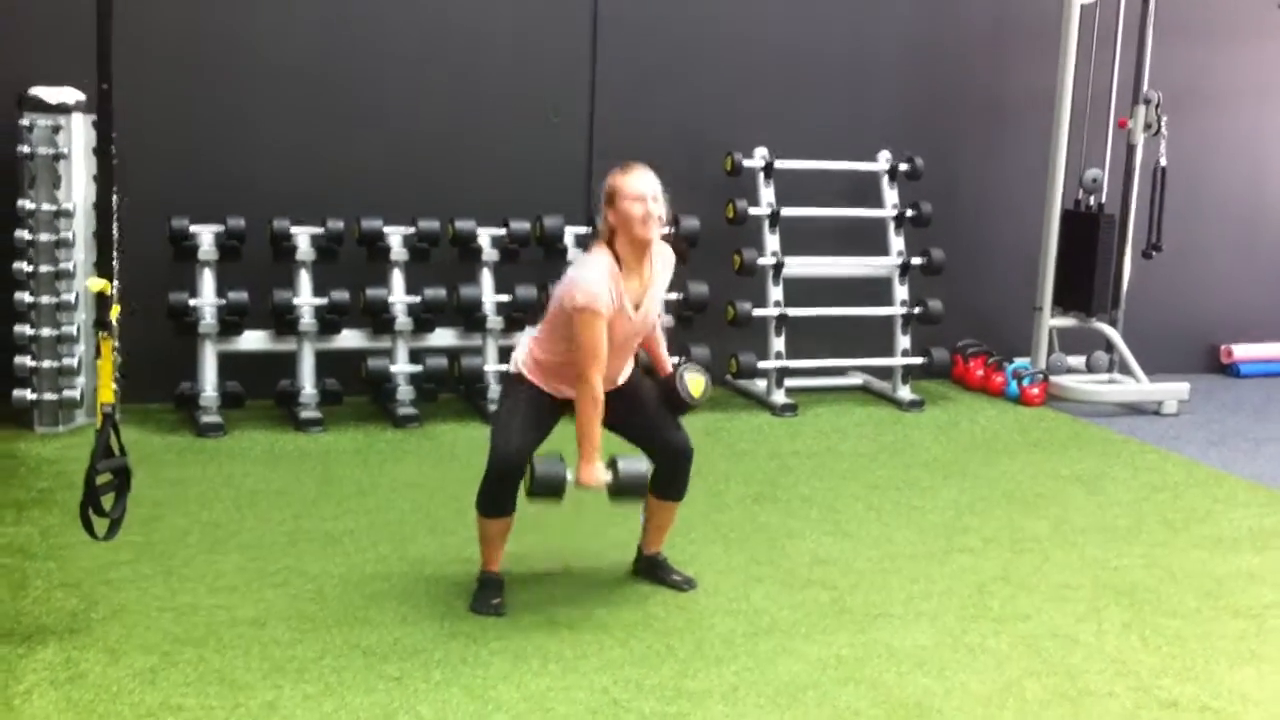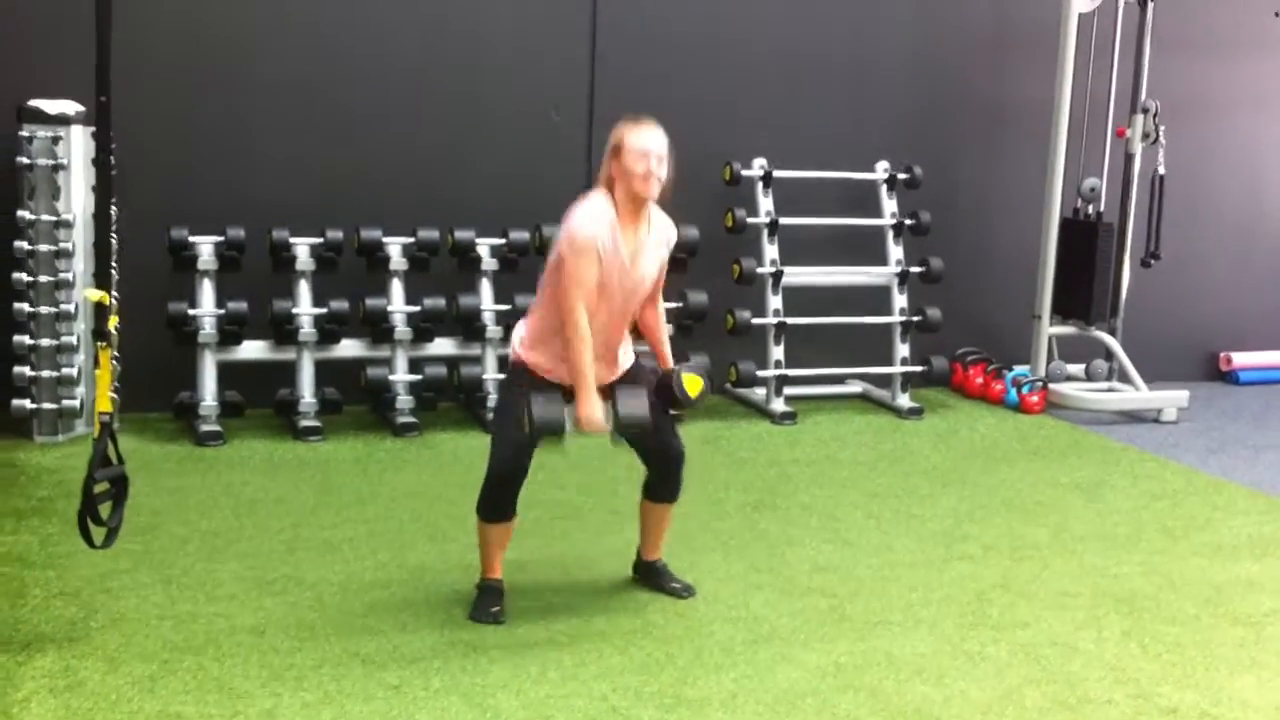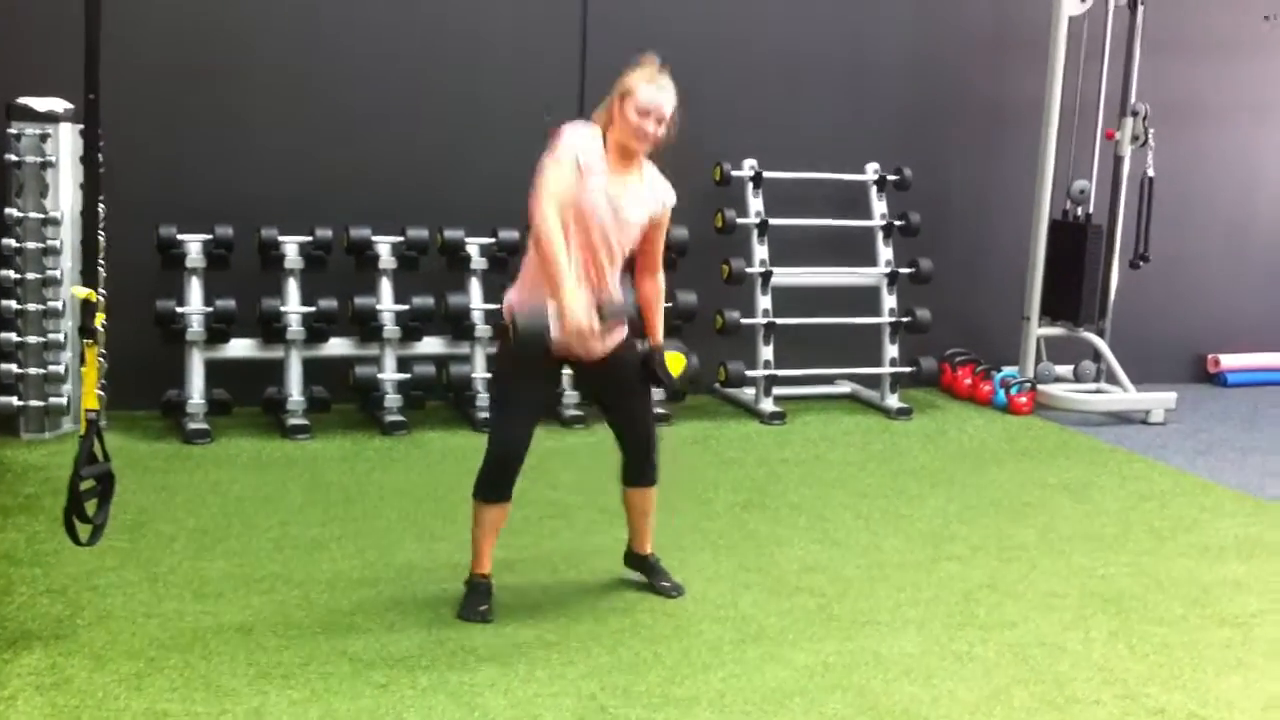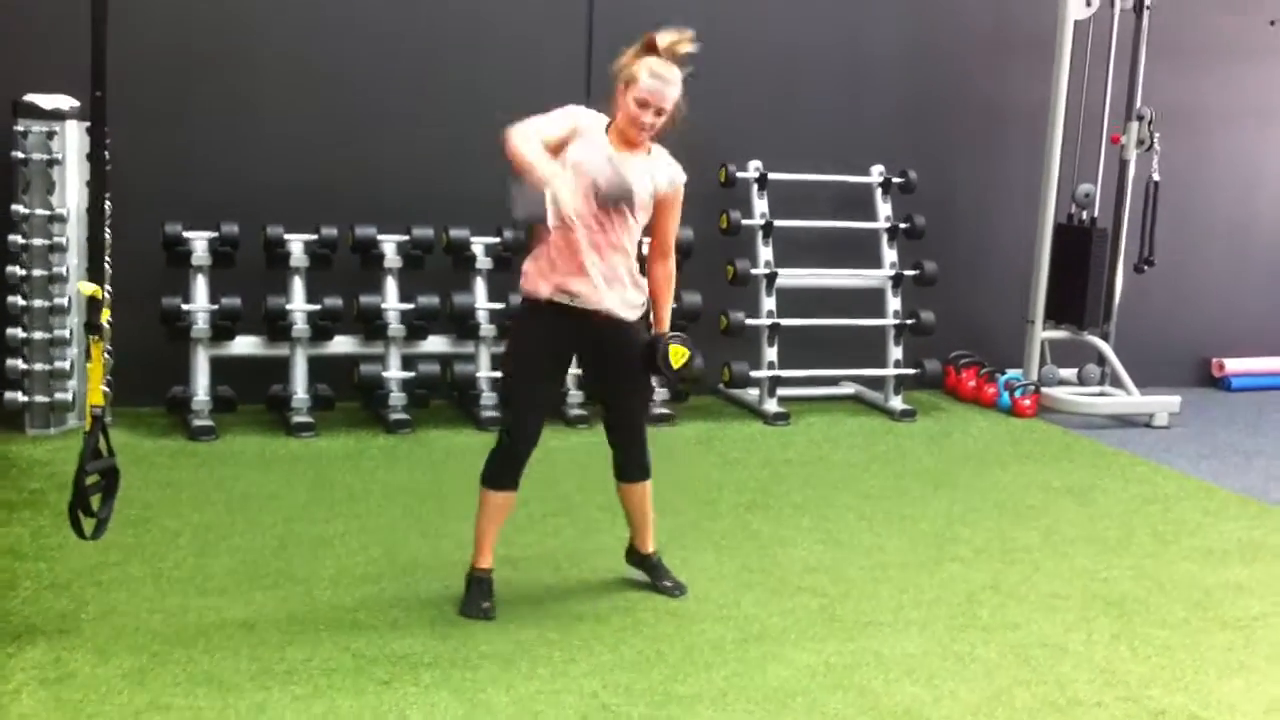
dt=0.1s
person 1, frame 1
left shoulder: (663, 259)
right shoulder: (591, 279)
right elbow: (588, 382)
left wrist: (667, 372)
right wrist: (589, 458)
left hip: (615, 377)
right hip: (541, 379)
left knee: (677, 451)
right knee: (506, 463)
left ankle: (650, 556)
right ankle: (490, 576)
person 1, frame 2
left shoulder: (662, 229)
right shoulder: (588, 222)
right elbow: (577, 315)
left wrist: (667, 365)
right wrist: (585, 394)
left hip: (615, 364)
right hip: (541, 364)
left knee: (669, 454)
right knee: (507, 467)
left ankle: (650, 562)
right ankle: (490, 583)
person 1, frame 3
left shoulder: (657, 190)
right shoulder: (578, 145)
left elbow: (649, 272)
right elbow: (545, 216)
left wrist: (656, 341)
right wrist: (567, 297)
left hip: (608, 334)
left knee: (641, 441)
right knee: (507, 450)
left ankle: (642, 555)
right ankle: (479, 579)
person 1, frame 4
left shoulder: (667, 171)
right shoulder: (580, 124)
left elbow: (663, 257)
right elbow: (518, 138)
left wrist: (663, 329)
right wrist: (552, 177)
left hip: (620, 316)
right hip: (549, 305)
left knee: (630, 438)
right knee: (518, 437)
left ankle: (644, 552)
right ankle: (480, 573)
